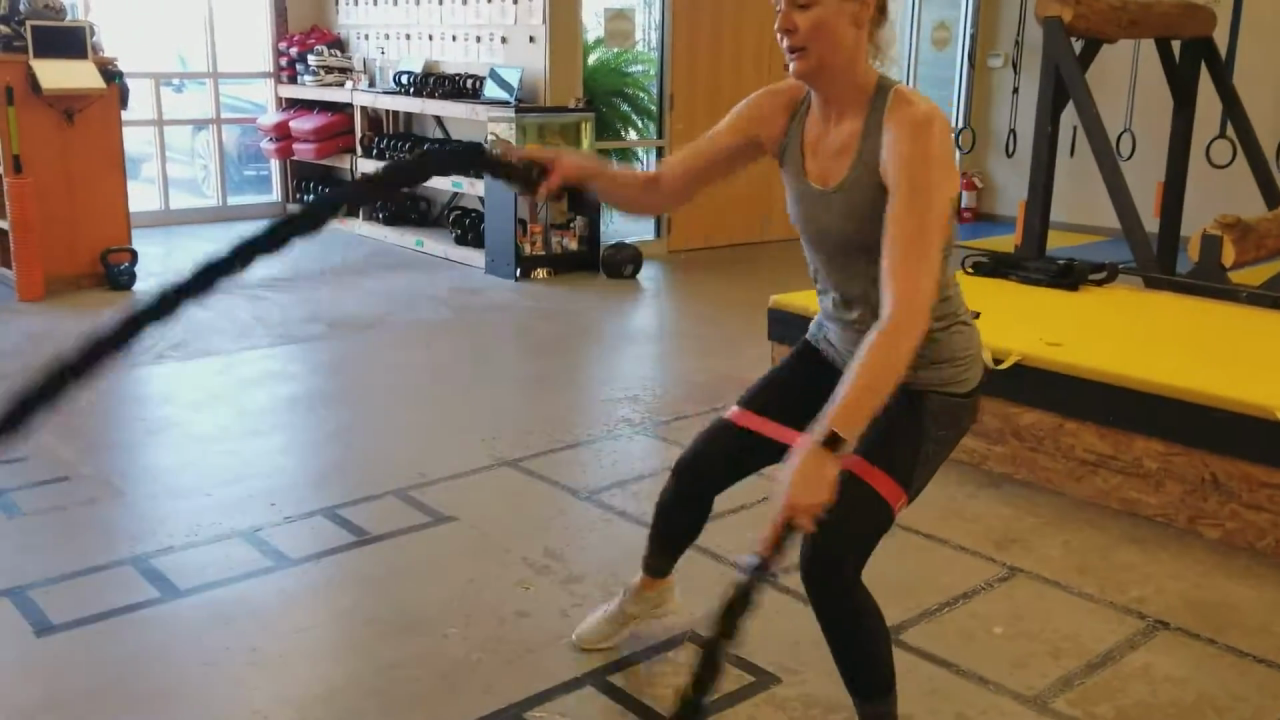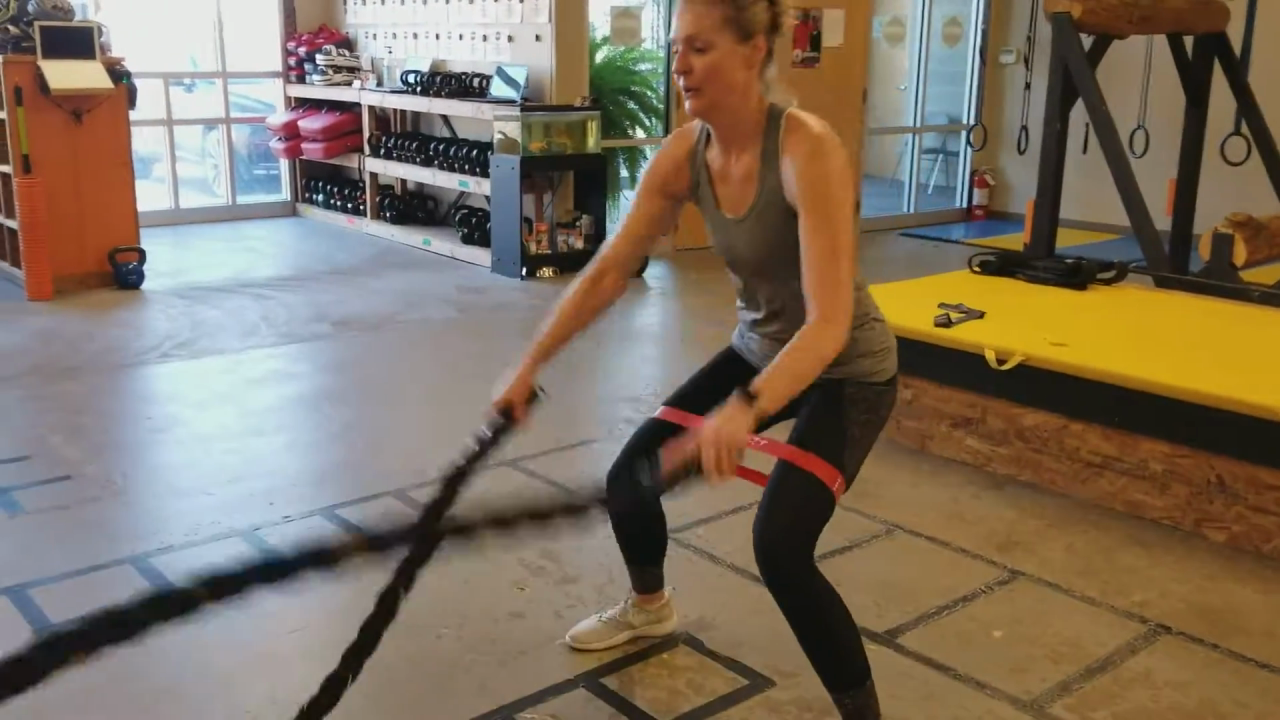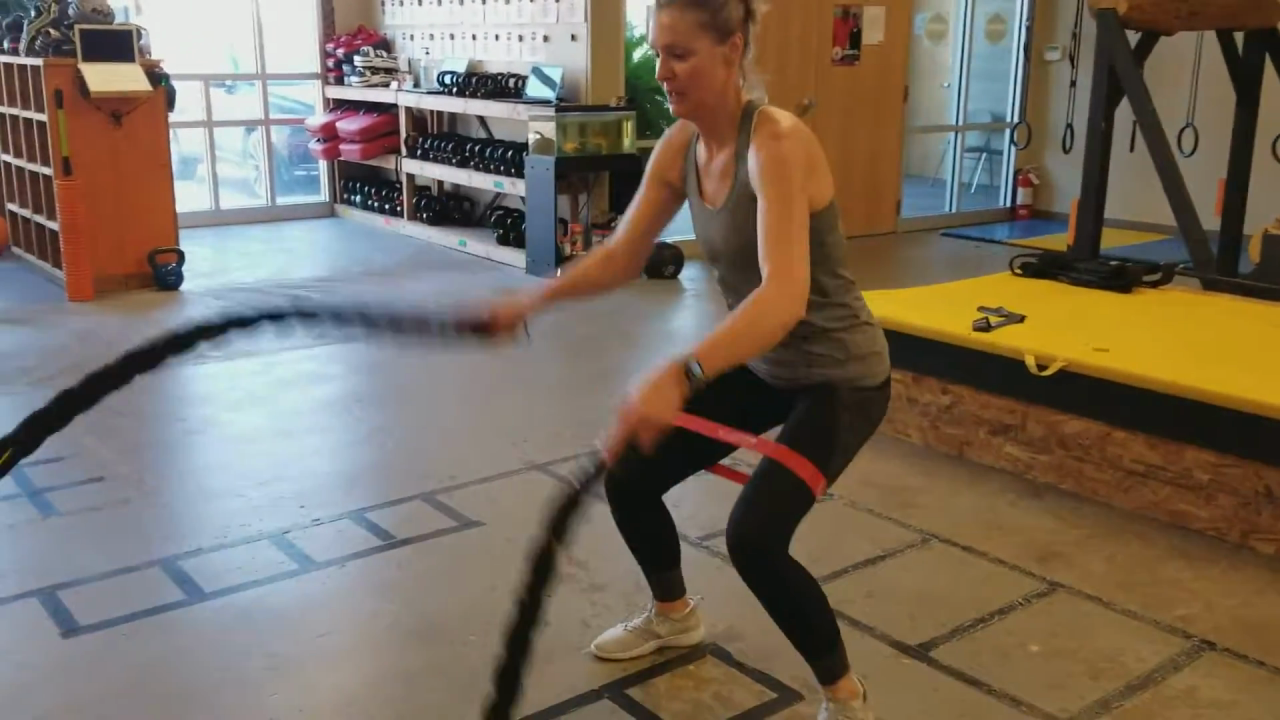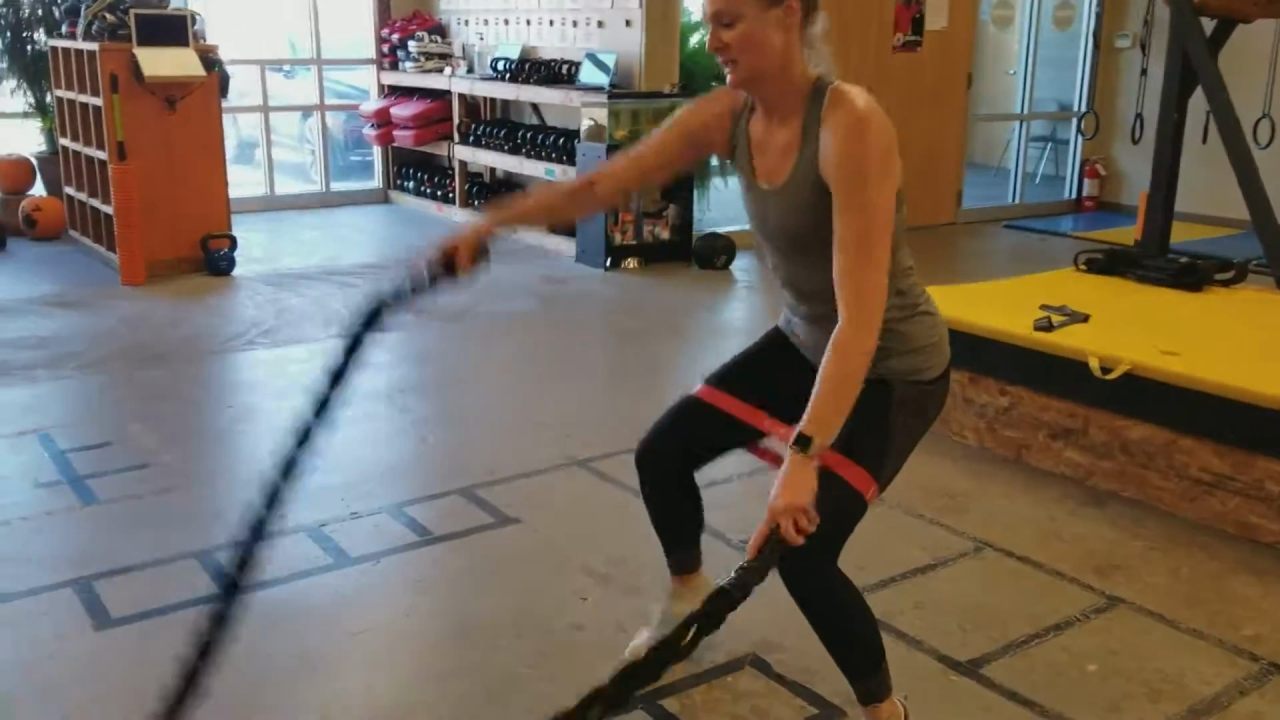
dt=0.4s
person 1, frame 1
left shoulder: (913, 127)
right shoulder: (779, 111)
left elbow: (907, 315)
right elbow: (658, 192)
left wrist: (821, 448)
right wrist: (587, 171)
left hip: (926, 375)
right hip: (835, 349)
left knee: (827, 561)
right knee: (698, 469)
right ankle: (650, 590)
person 1, frame 2
left shoulder: (808, 149)
right shoulder: (684, 152)
left elbow: (829, 324)
right elbow: (608, 269)
left wrist: (746, 408)
right wrist: (529, 364)
left hip: (846, 371)
right hip: (756, 351)
left knee: (780, 546)
right knee: (628, 477)
right ankle: (648, 606)
person 1, frame 3
left shoulder: (779, 142)
right shoulder: (681, 146)
left elbow: (786, 297)
right elbow: (619, 260)
left wrist: (681, 375)
right wrist: (535, 299)
left hip: (840, 371)
right hip: (757, 361)
left knee: (754, 534)
right knee: (629, 477)
right ankle: (675, 615)
person 1, frame 4
left shoulder: (852, 123)
right shoulder: (725, 111)
left elbow: (861, 318)
right elbow: (602, 185)
left wrist: (802, 457)
right wrist: (491, 222)
left hip: (895, 365)
right hip: (801, 340)
left knee: (800, 547)
right knee: (661, 452)
right ankle: (686, 590)
